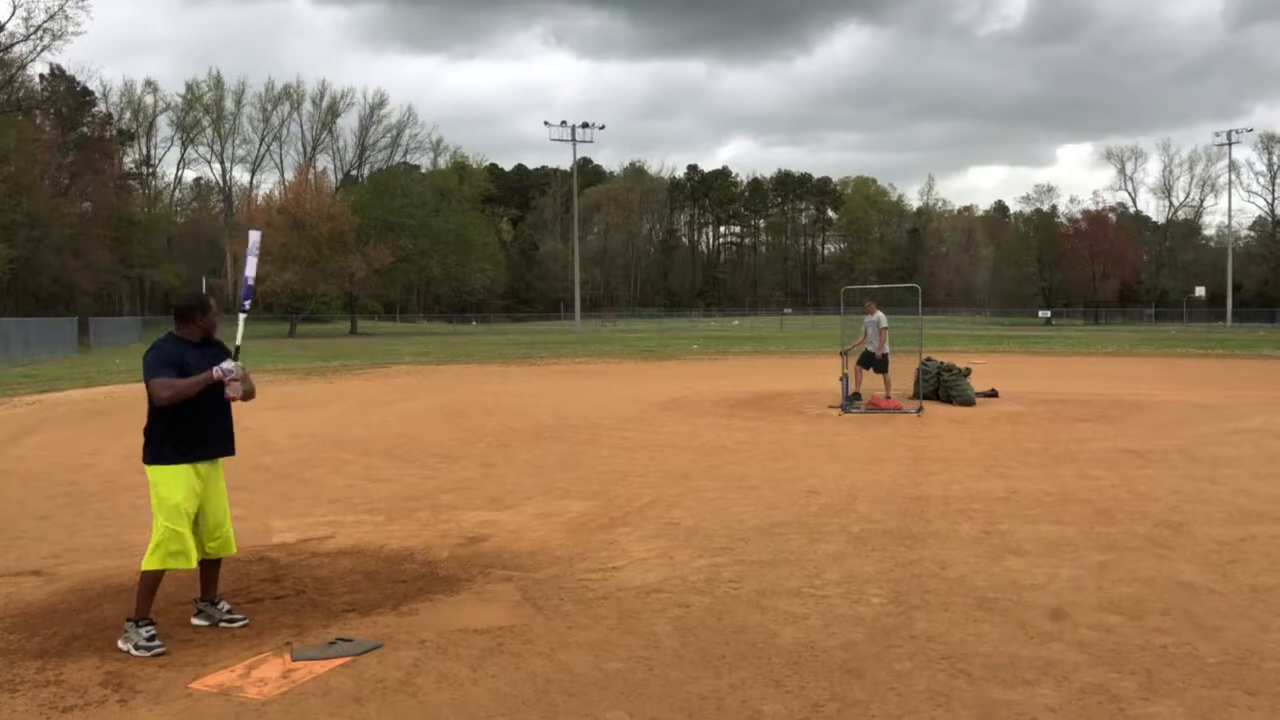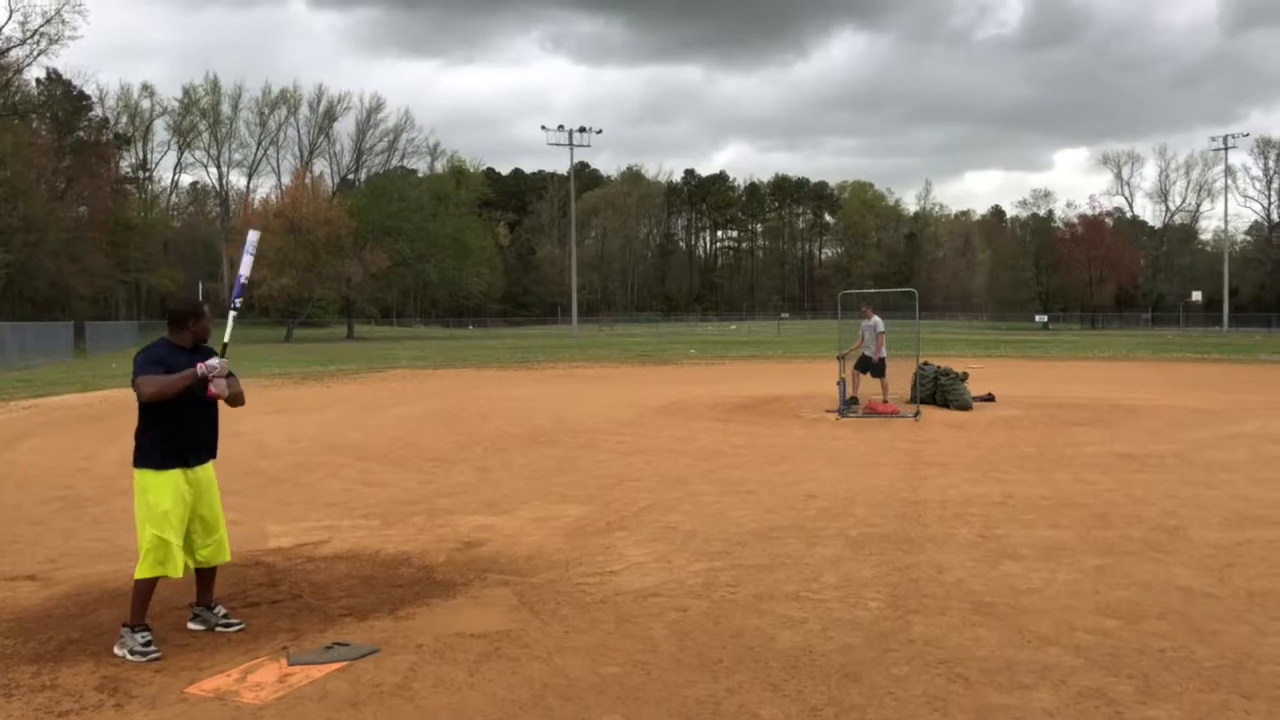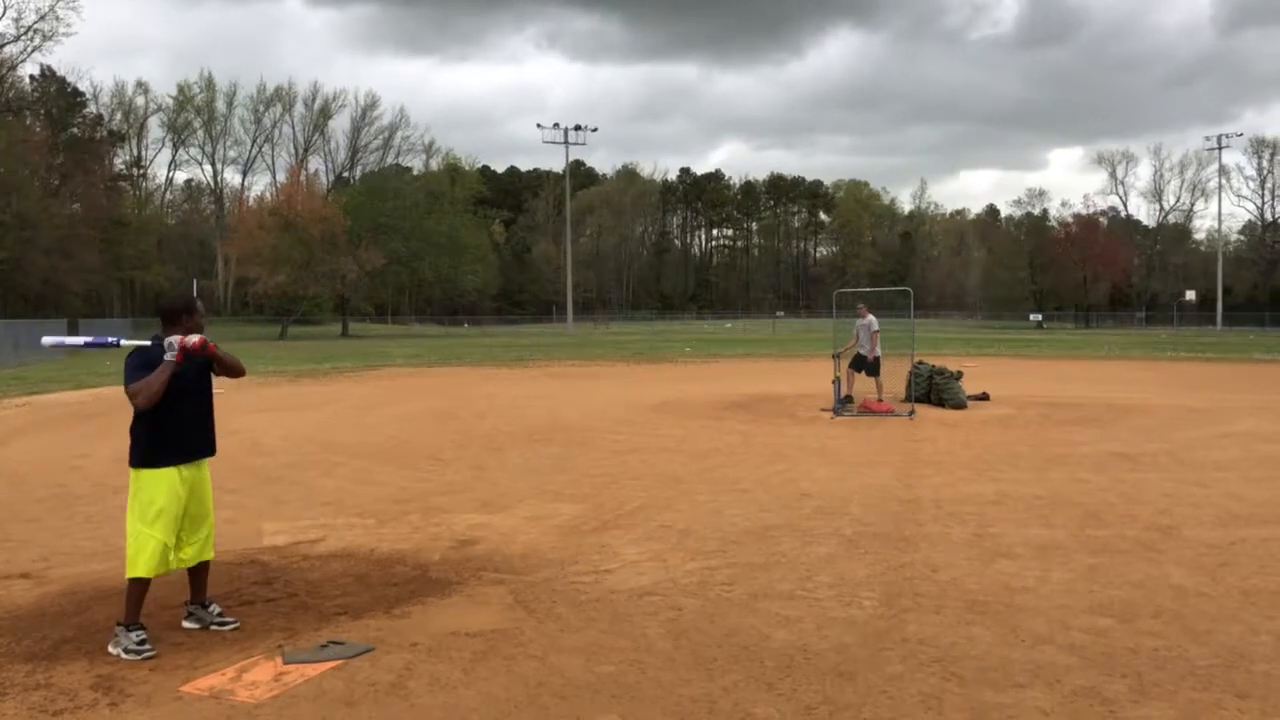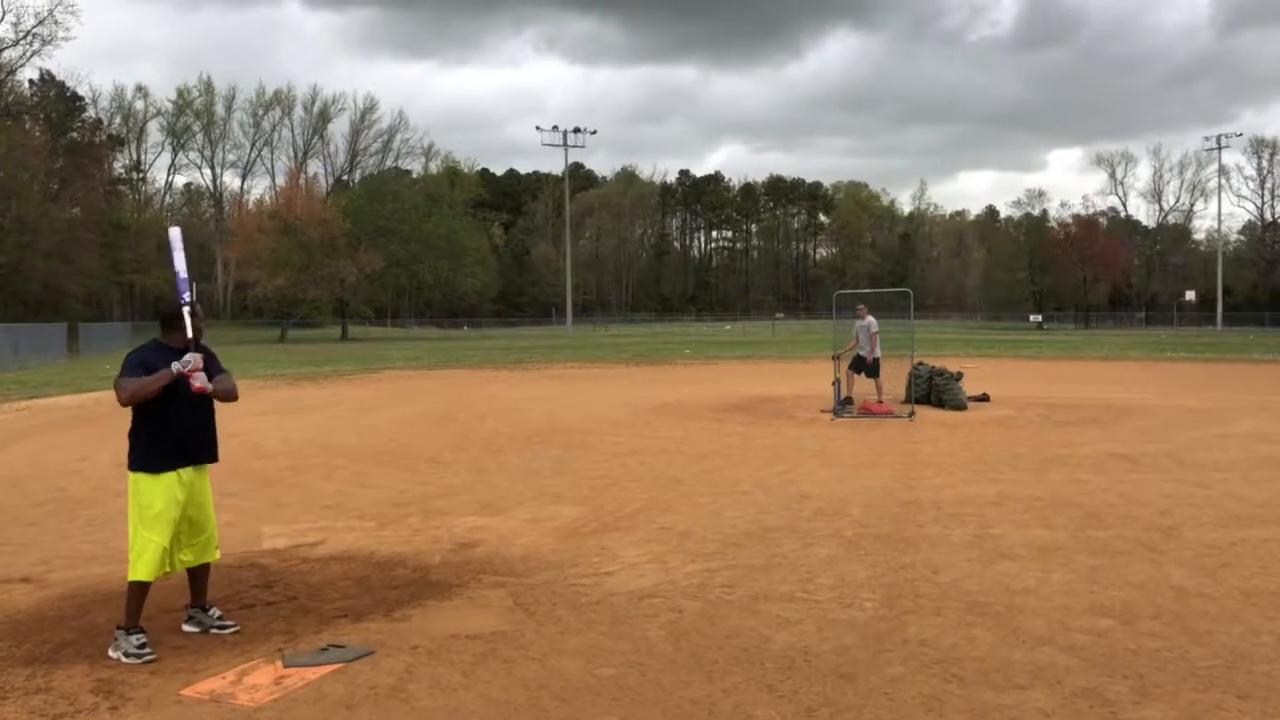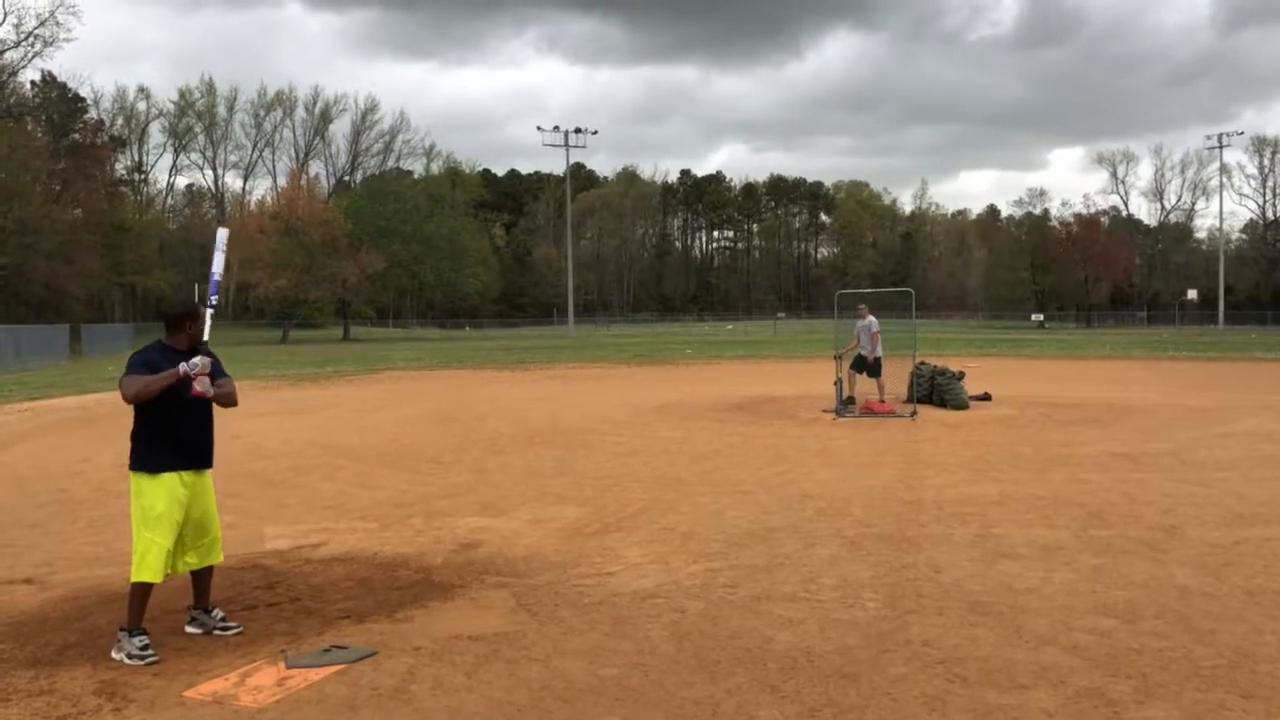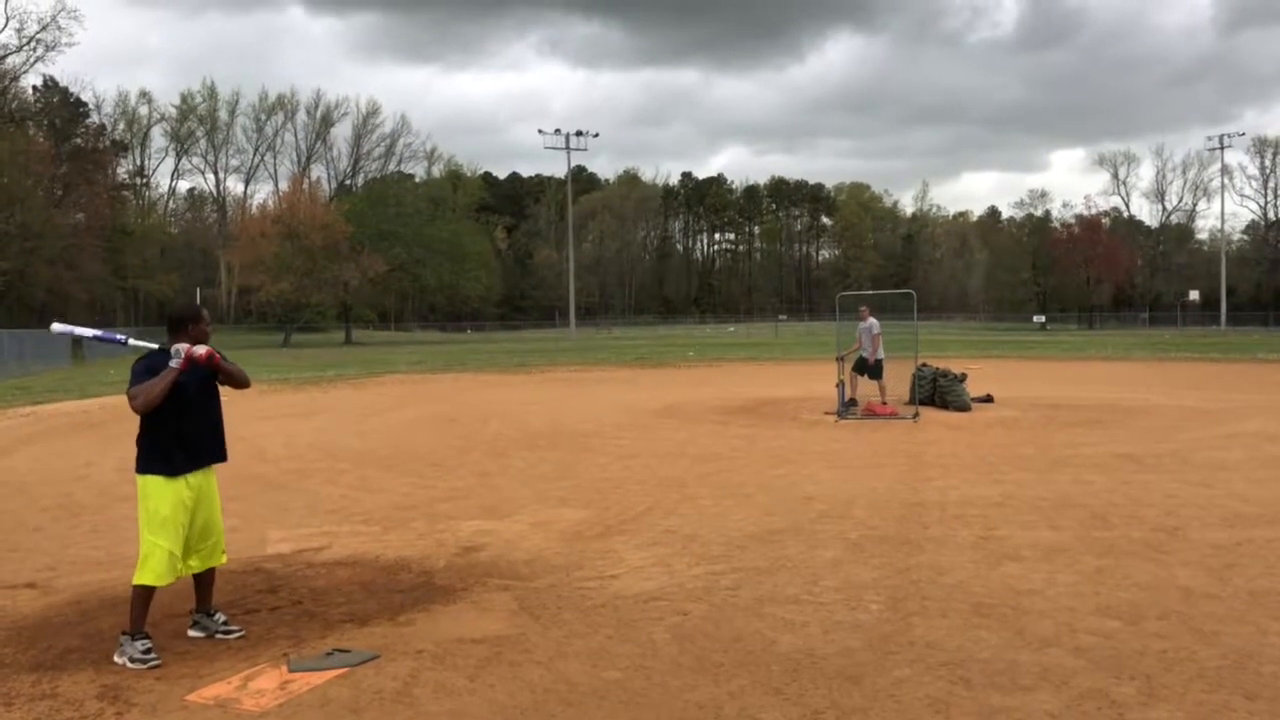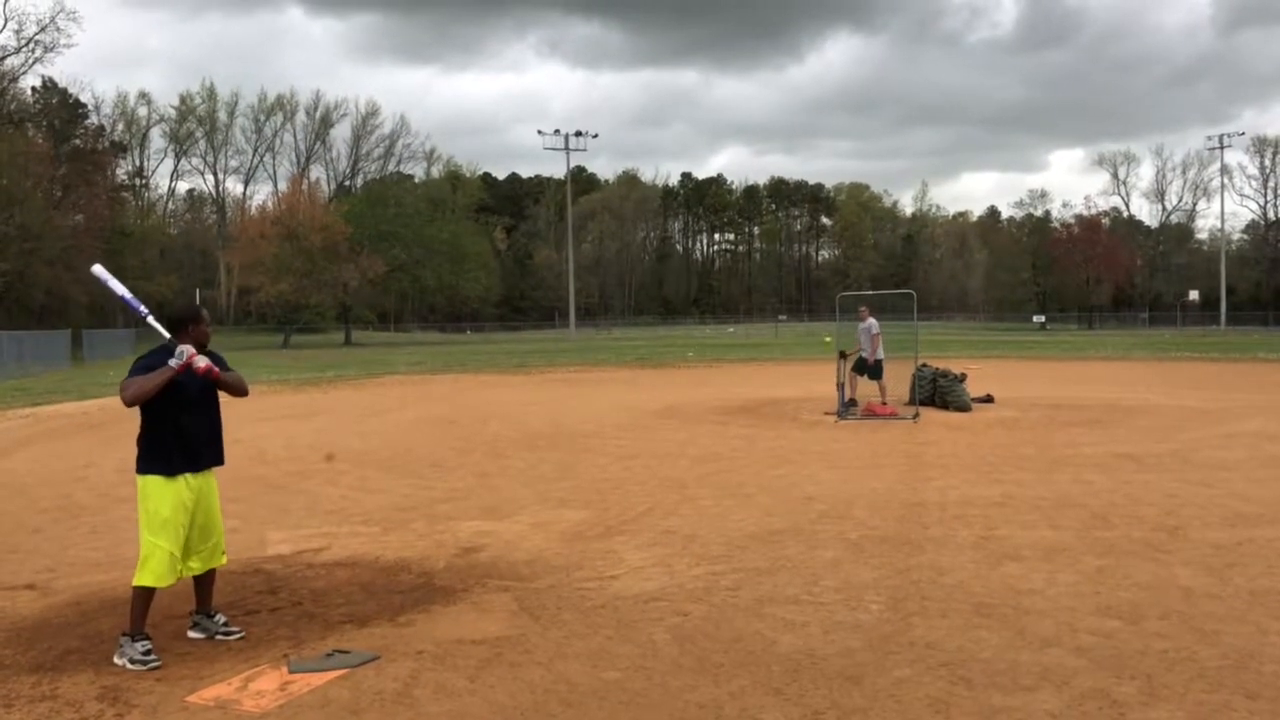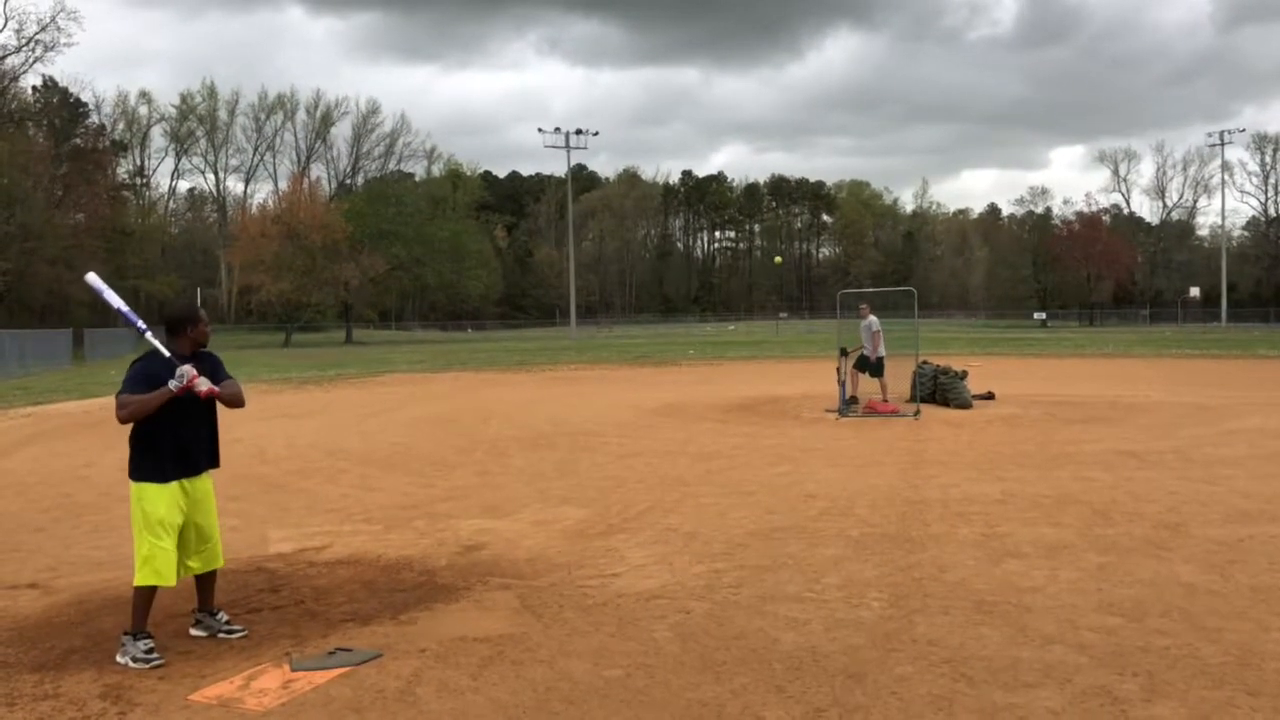
dt=0.3s
person 1, frame 1
left shoulder: (215, 349)
right shoulder: (162, 352)
left elbow: (248, 387)
right elbow: (162, 394)
left wrist: (239, 388)
right wrist: (213, 375)
left hip: (209, 458)
right hip: (170, 462)
left knee: (216, 533)
right knee: (168, 541)
left ankle: (208, 605)
right ankle: (138, 625)
person 1, frame 2
left shoulder: (207, 355)
right shoulder: (152, 355)
left elbow: (239, 397)
right elbow: (148, 391)
left wrist: (224, 388)
right wrist: (198, 371)
left hip: (200, 464)
right hip: (160, 467)
left knee: (209, 539)
right knee: (158, 548)
left ankle: (203, 609)
right ankle: (133, 630)
person 1, frame 3
left shoulder: (198, 351)
right shoulder: (143, 356)
left elbow: (238, 370)
right elbow: (141, 400)
left wrist: (210, 349)
right wrist: (170, 360)
left hip: (195, 461)
right hip: (156, 466)
left knee: (199, 537)
right knee: (150, 546)
left ankle: (198, 608)
right ankle: (128, 629)
person 1, frame 4
left shoulder: (203, 356)
right shoulder: (142, 358)
left elbow: (231, 391)
right elbow: (125, 395)
left wrist: (209, 386)
right wrist: (174, 371)
left hip: (196, 465)
right hip: (154, 470)
left knee: (201, 539)
right knee: (149, 550)
left ankle: (198, 611)
right ankle: (127, 633)
person 1, frame 5
left shoulder: (204, 358)
right shoulder: (147, 358)
left elbow: (231, 396)
right elbow: (130, 393)
left wrist: (210, 390)
right wrist: (182, 371)
left hip: (198, 467)
right hip: (156, 471)
left knee: (205, 540)
right knee: (152, 553)
left ankle: (201, 613)
right ankle: (130, 635)
person 1, frame 6
left shoulder: (206, 360)
right shoulder: (150, 363)
left elbow: (243, 381)
right elbow: (139, 403)
left wrist: (214, 359)
right wrist: (174, 367)
left hip: (202, 469)
right hip: (162, 474)
left knee: (207, 544)
right knee: (156, 555)
left ankle: (203, 616)
right ankle: (132, 637)
person 1, frame 7
left shoulder: (209, 359)
right shoulder: (152, 362)
left elbow: (241, 388)
right elbow: (129, 396)
left wrist: (213, 372)
right wrist: (173, 366)
left hip: (202, 470)
right hip: (163, 475)
left knee: (207, 545)
right knee: (157, 556)
left ankle: (204, 617)
right ankle: (132, 639)
person 1, frame 8
left shoulder: (208, 362)
right shoulder: (147, 367)
left elbow: (238, 397)
right elbow: (123, 412)
left wrist: (213, 389)
right wrist: (174, 387)
left hip: (198, 474)
right hip: (155, 480)
left knee: (208, 548)
right knee: (154, 559)
left ankle: (206, 616)
right ankle: (134, 638)
